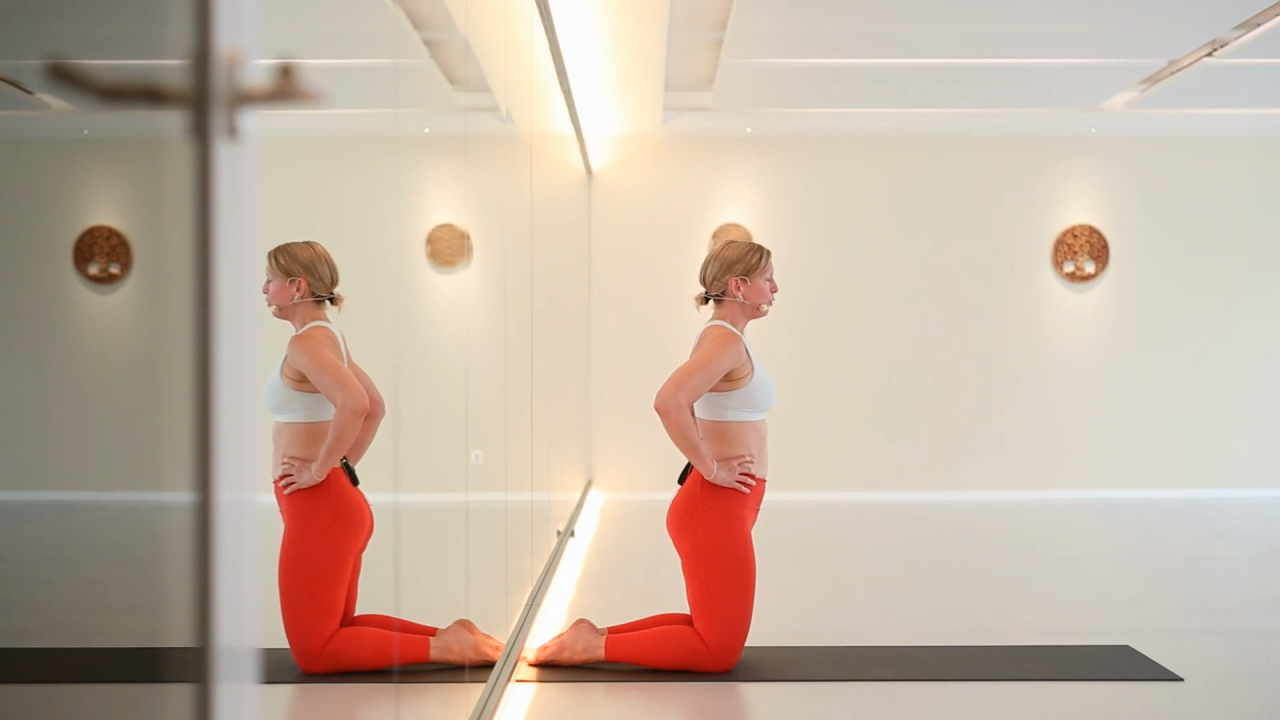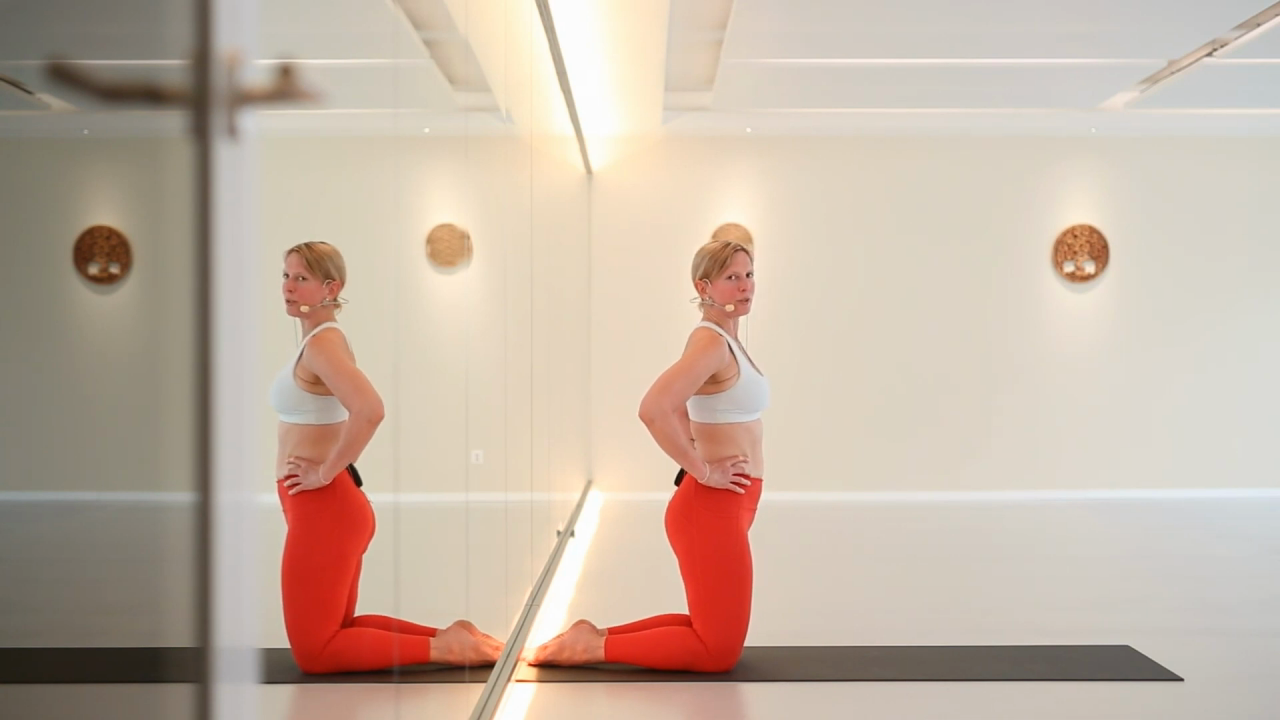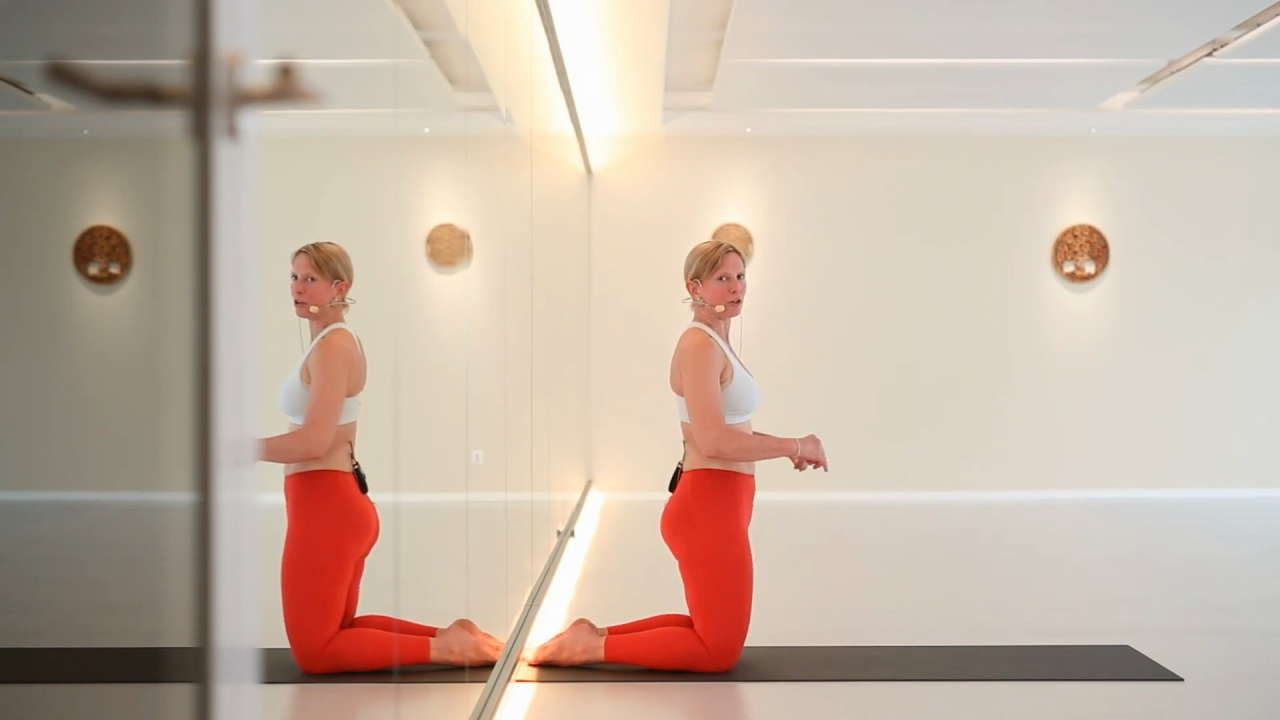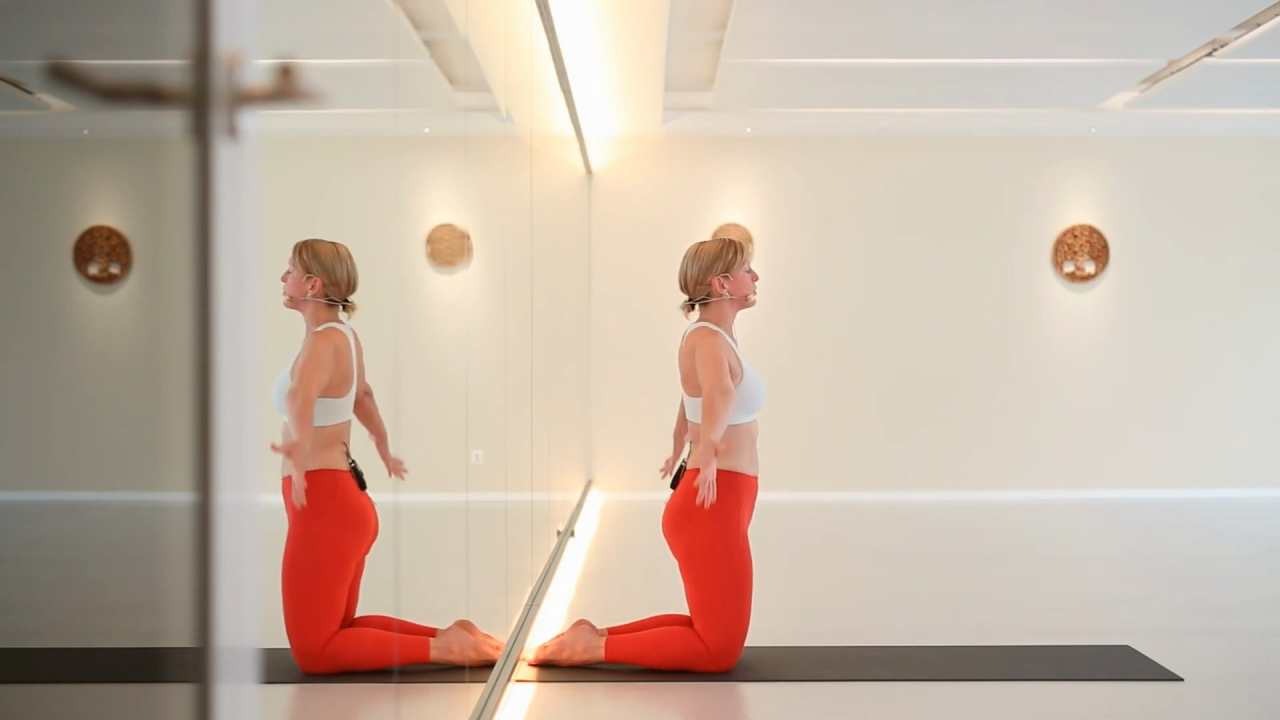
dt=1s
person 1, frame 1
left shoulder: (305, 343)
right shoulder: (328, 338)
left elbow: (355, 403)
right elbow: (375, 407)
left wrist: (319, 470)
left hip: (319, 507)
right hip: (335, 502)
left knee: (315, 651)
right knee: (334, 629)
left ankle: (442, 648)
right ankle: (446, 635)
person 1, frame 2
left shoulder: (321, 343)
right shoulder: (327, 340)
left elbow: (370, 410)
right elbow: (357, 410)
left wrist: (326, 472)
left hip: (321, 508)
right hip: (331, 506)
left knee: (315, 651)
right knee: (333, 628)
left ankle: (441, 648)
right ankle: (445, 635)
person 1, frame 3
left shoulder: (330, 347)
right shoulder: (340, 342)
left elbow: (314, 441)
right wrist: (273, 448)
left hip: (324, 508)
right hip: (341, 503)
left knee: (315, 651)
right knee: (335, 628)
left ankle: (443, 649)
right ankle: (447, 636)
person 1, frame 4
left shoulder: (323, 343)
right shoulder: (344, 337)
left elbow: (301, 395)
right elbow: (364, 398)
left wrist: (297, 442)
right wrist: (384, 448)
left hip: (324, 505)
right hip: (345, 500)
left knee: (315, 650)
right knee: (334, 629)
left ankle: (440, 648)
right ankle: (447, 636)
person 2, frame 1
left shoulder: (720, 338)
right shoulder: (726, 341)
left elbow: (686, 407)
right elbow: (668, 402)
right wrist: (709, 468)
left hip: (717, 508)
right hip: (717, 509)
left knee: (712, 631)
right knee: (719, 650)
left ankle: (596, 634)
right ankle: (593, 646)
person 2, frame 2
left shoulder: (723, 341)
right shoulder: (711, 343)
left elbow: (680, 409)
right elbow: (653, 410)
right wrist: (702, 470)
left hip: (720, 509)
right hip: (713, 509)
left knee: (712, 632)
right knee: (718, 651)
left ankle: (598, 634)
right ankle: (594, 647)
person 2, frame 3
left shoulder: (712, 343)
right shoulder: (699, 345)
right elbow: (714, 441)
left wrist: (790, 446)
right wrist: (795, 446)
left hip: (712, 506)
right hip: (709, 509)
left knee: (713, 633)
right knee: (717, 651)
left ankle: (595, 634)
right ankle: (594, 648)
person 2, frame 4
left shoulder: (710, 338)
right shoulder: (708, 341)
right elbow: (720, 395)
left wrist: (678, 447)
right wrist: (708, 444)
left hip: (705, 505)
right hip: (709, 510)
left knee: (712, 632)
right knee: (718, 650)
left ankle: (597, 635)
right ankle: (595, 648)
